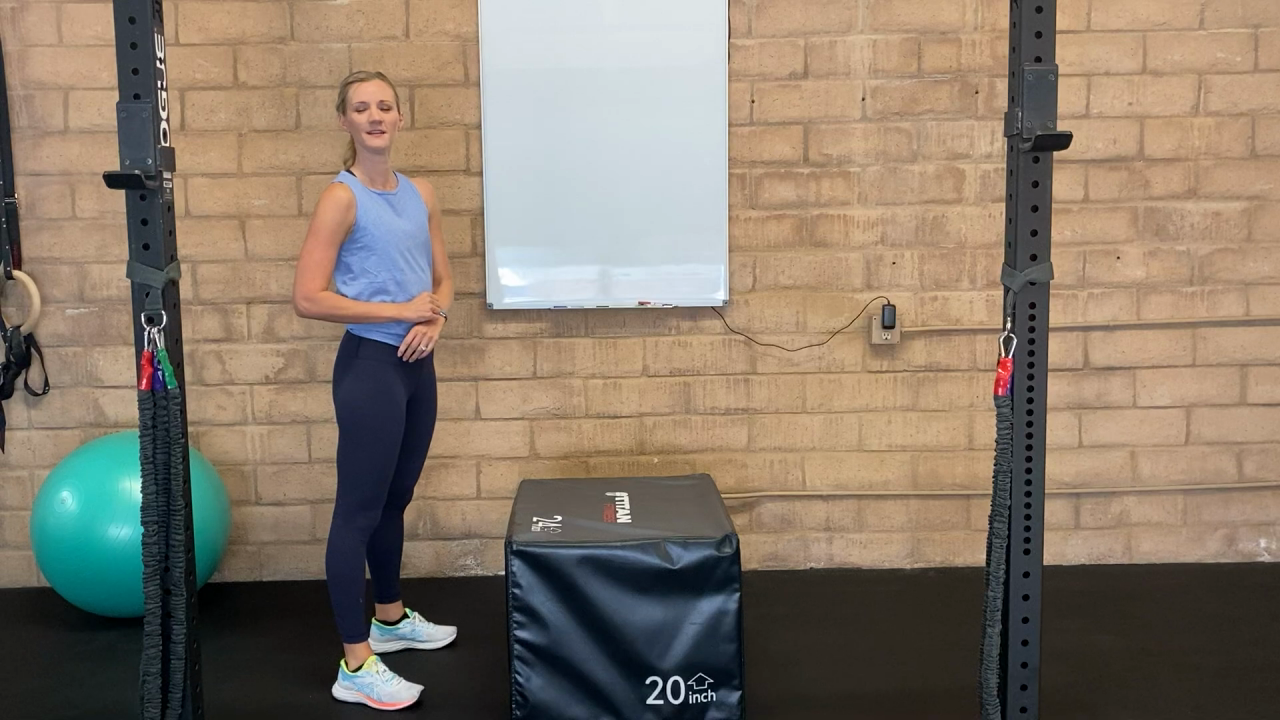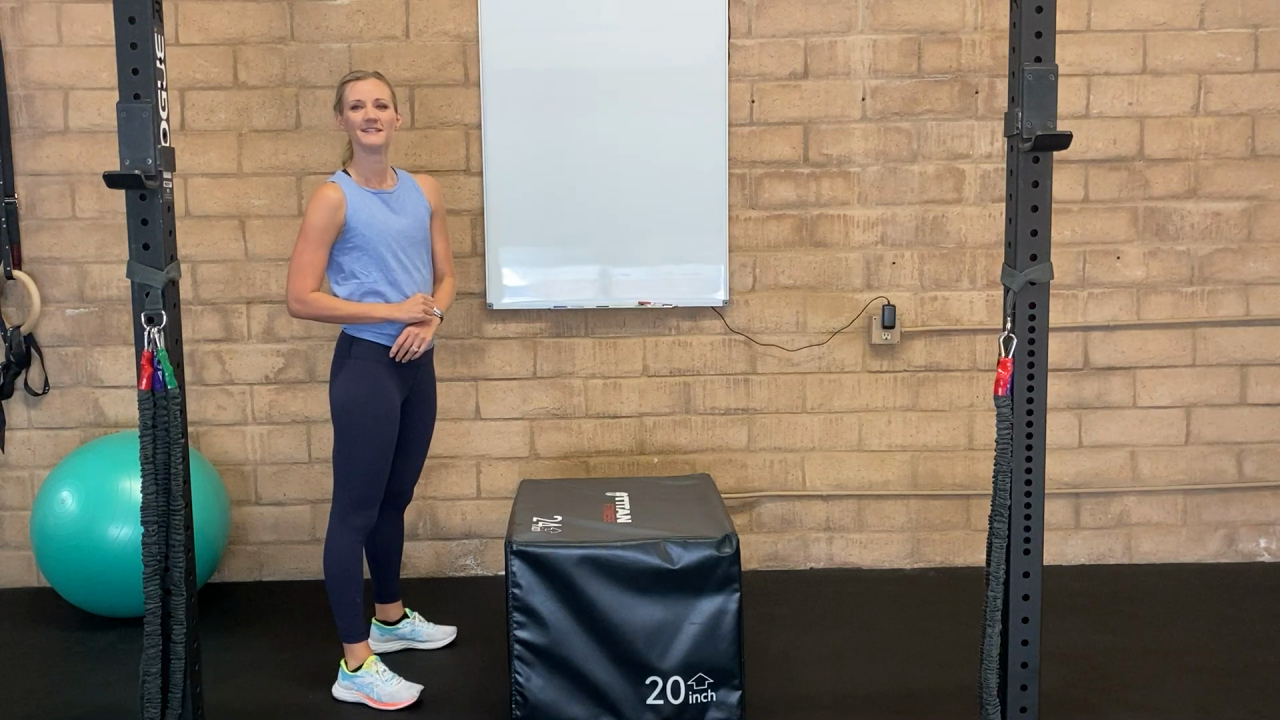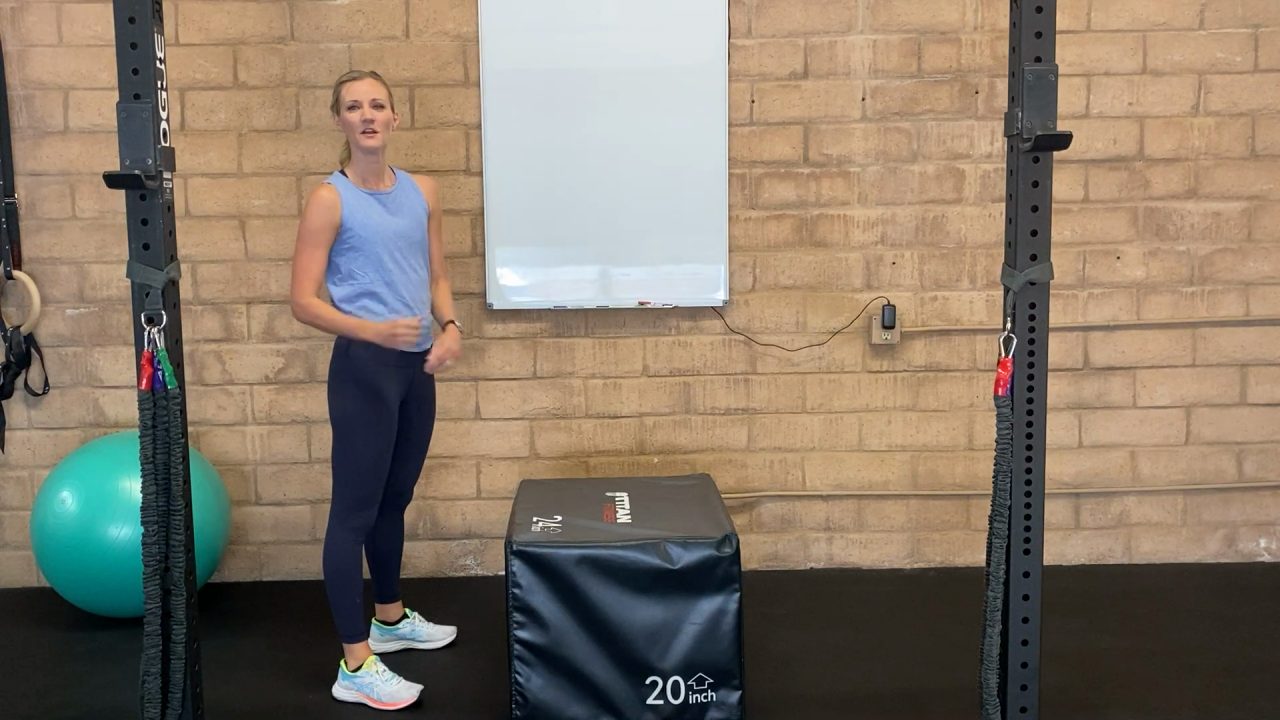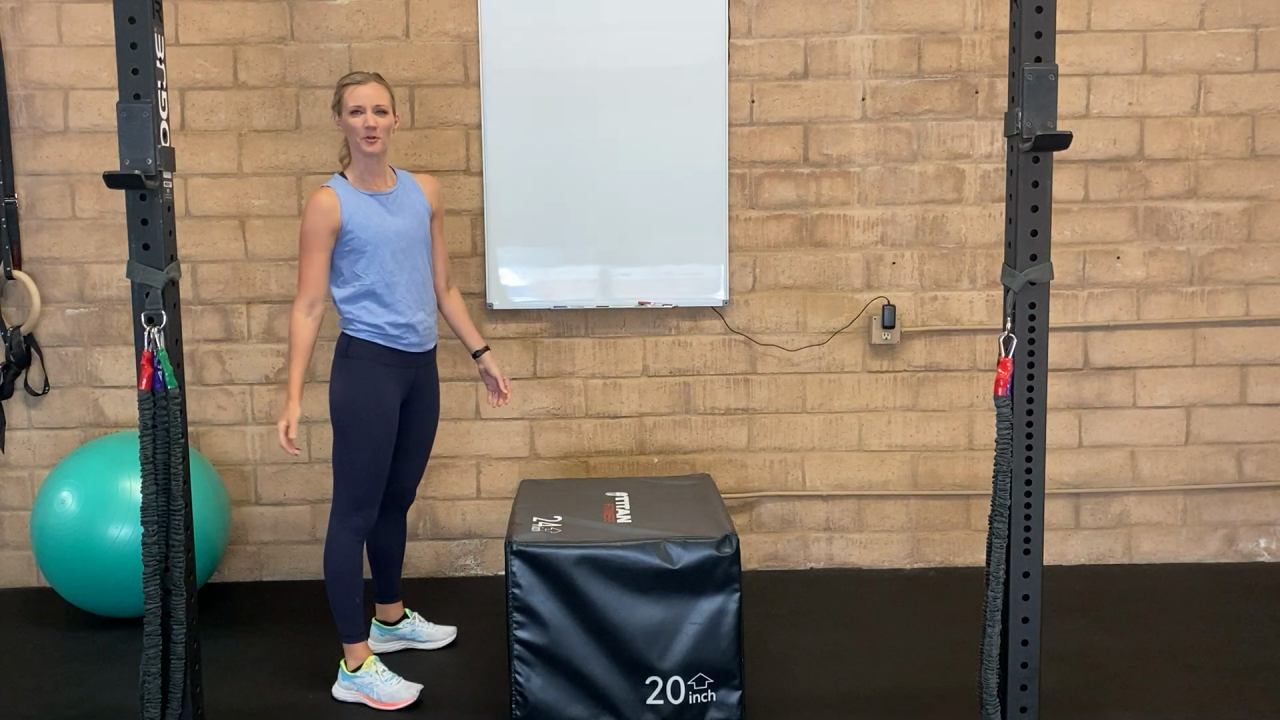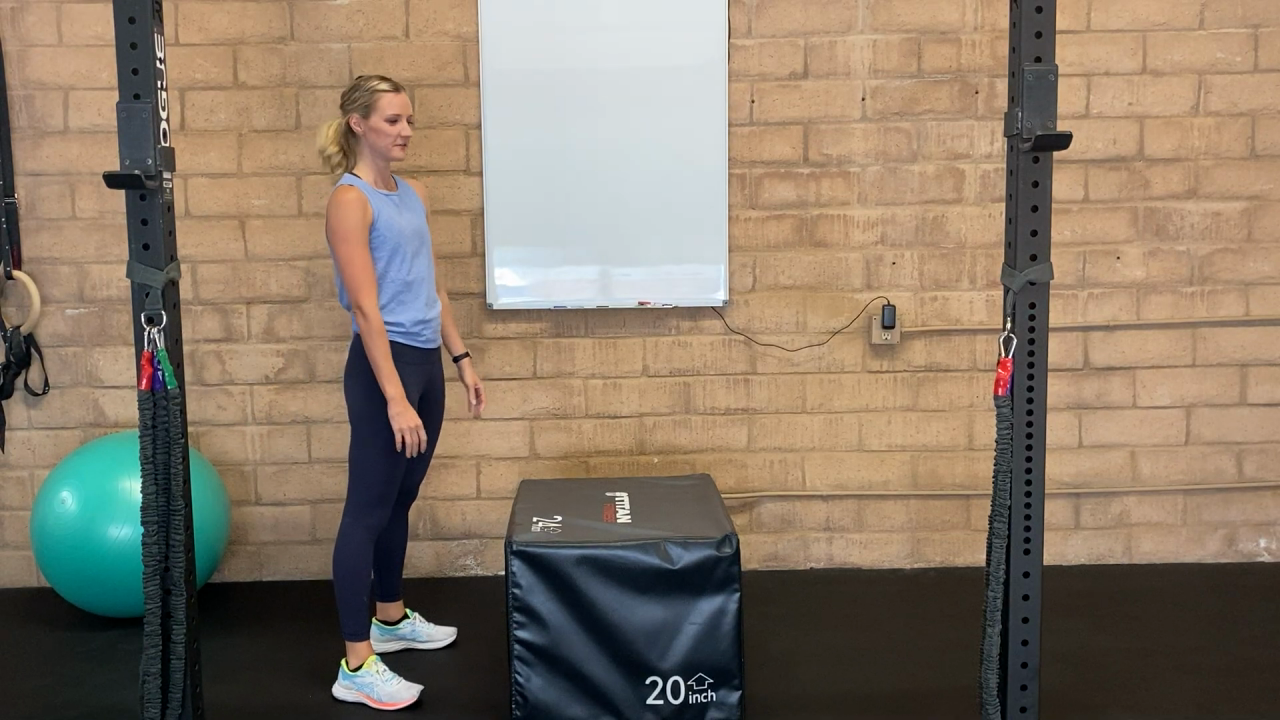
dt=1s
person 1, frame 1
left shoulder: (420, 193)
right shoulder: (341, 198)
left elbow: (442, 279)
right elbow: (308, 298)
left wrist: (434, 320)
right wrist: (400, 311)
left hip: (417, 366)
right hip: (370, 366)
left knee: (394, 501)
right knee: (358, 510)
left ankle: (390, 619)
right ankle: (355, 666)
person 1, frame 2
left shoulder: (424, 190)
right shoulder: (333, 198)
left elbow: (445, 277)
right elbow: (301, 299)
left wrist: (430, 319)
right wrist: (392, 311)
left hip: (416, 366)
right hip: (365, 366)
left knee: (394, 500)
right knee: (356, 510)
left ankle: (391, 619)
right ankle: (355, 665)
person 1, frame 3
left shoulder: (421, 190)
right shoulder: (329, 200)
right elbow: (303, 301)
left wrist: (449, 326)
right wrist: (370, 329)
left hip: (415, 367)
right hip: (363, 369)
left knee: (394, 500)
right knee: (355, 509)
left ankle: (390, 618)
right ankle: (354, 665)
person 1, frame 4
left shoulder: (424, 191)
right shoulder: (328, 203)
right elbow: (308, 306)
left wrist: (481, 352)
right wrist: (294, 398)
left hip: (420, 366)
right hip: (366, 367)
left knee: (397, 501)
right knee: (355, 510)
left ankle: (391, 617)
right ankle: (355, 666)
person 1, frame 5
left shoulder: (412, 194)
right shoulder: (349, 199)
right elbow: (366, 308)
left wrist: (462, 360)
right wrist: (394, 397)
left hip: (426, 362)
right hip: (382, 367)
left knee: (400, 500)
right knee: (368, 508)
left ankle: (391, 617)
right ankle: (356, 665)
